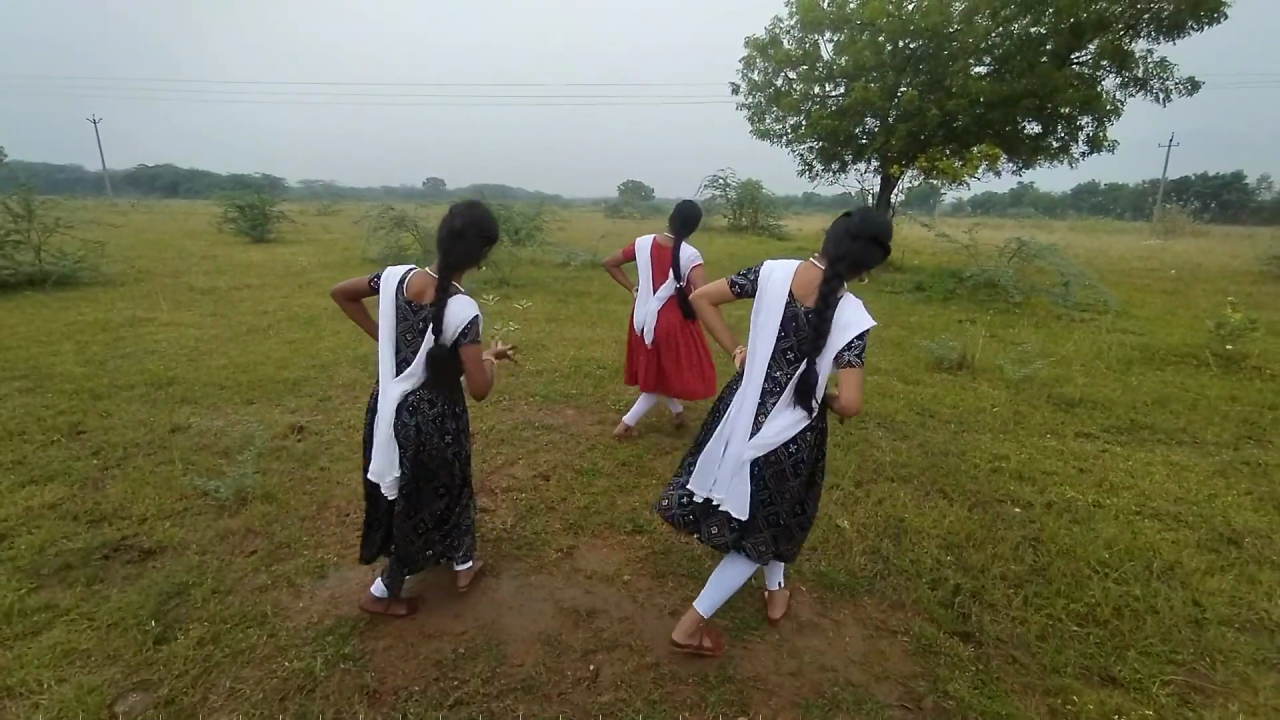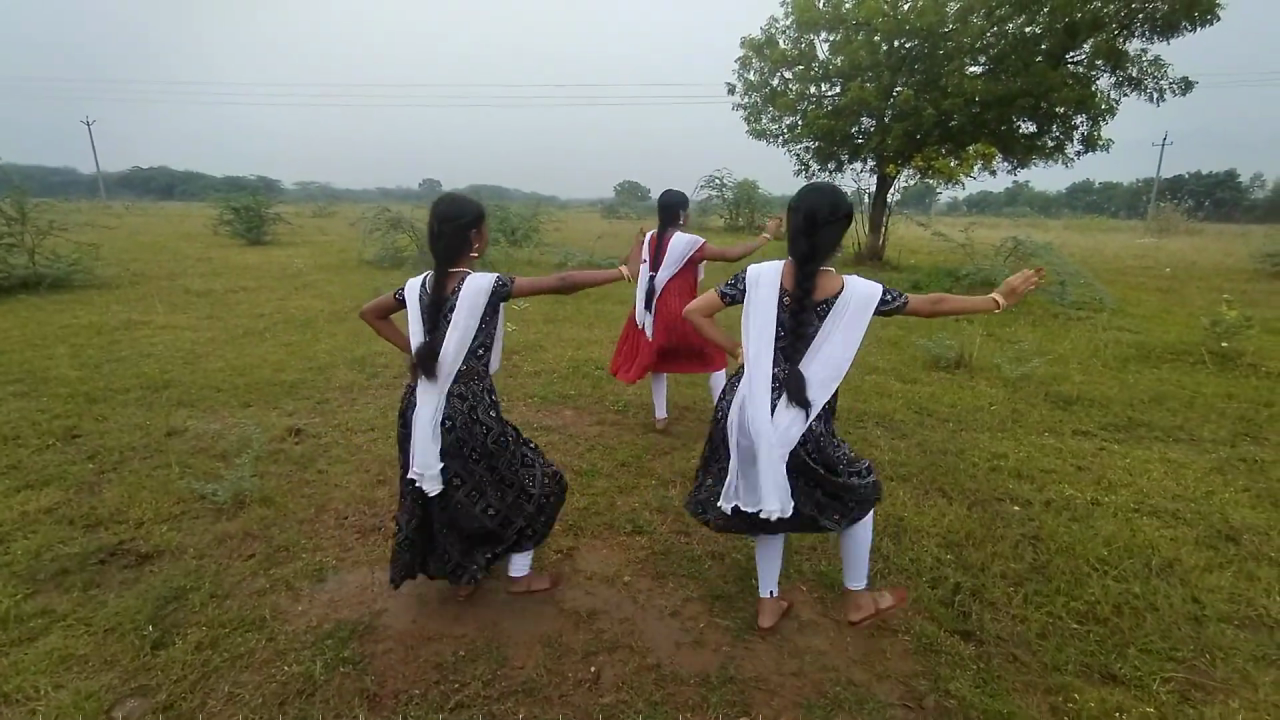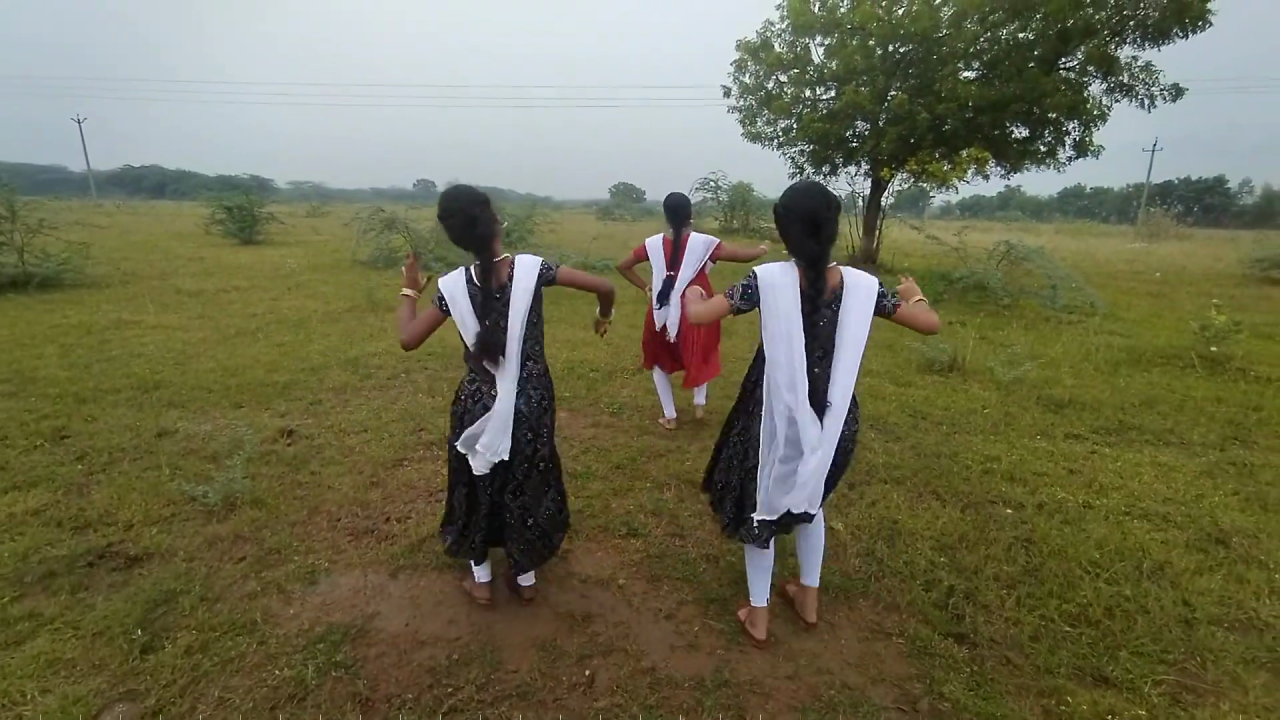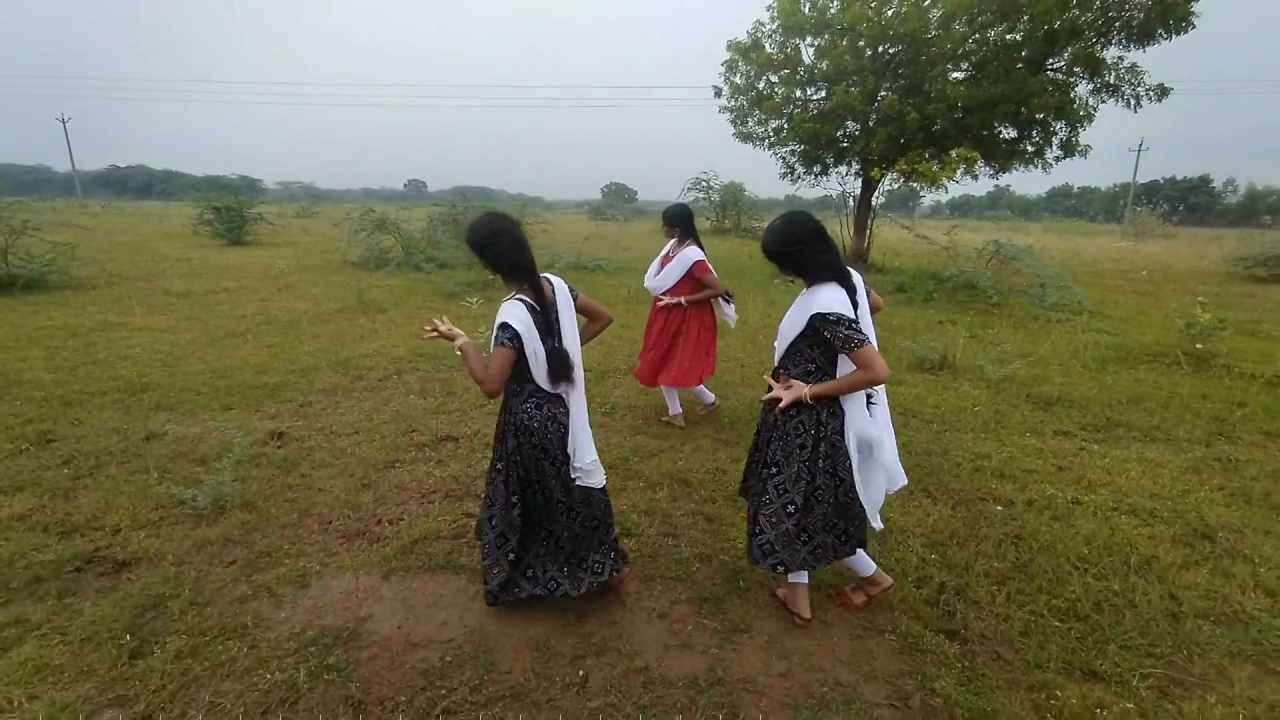
dt=0.5s
person 1, frame 1
left shoulder: (774, 272)
right shoulder: (852, 318)
left elbow: (701, 298)
right elbow: (848, 405)
left wrist: (735, 350)
right wrist: (824, 397)
left hip: (746, 411)
right hip: (793, 432)
left knee: (760, 513)
right knee: (765, 525)
left ankle: (776, 591)
right ankle: (692, 624)
person 1, frame 2
left shoulder: (759, 276)
right shoulder: (856, 293)
left elbow: (692, 312)
right elbow: (930, 304)
left wrist: (740, 351)
right wrist: (997, 299)
left hip: (744, 411)
right hip: (797, 425)
left knee: (774, 505)
right knee: (856, 494)
left ankle: (768, 602)
right ankle: (856, 598)
person 1, frame 3
left shoulder: (769, 280)
right shoulder: (859, 284)
left elbow: (698, 315)
right elbow: (930, 323)
left wrist: (694, 299)
right wrist: (910, 295)
left hip: (776, 414)
right hip: (829, 415)
left knee: (761, 504)
right knee: (807, 496)
left ankle: (758, 614)
right ankle: (807, 590)
person 1, frame 4
left shoulder: (826, 308)
right shoulder: (846, 281)
left elbow: (878, 371)
right elbow: (874, 305)
left wrist: (812, 389)
left hip: (812, 419)
right hip: (816, 415)
left knee: (808, 511)
right knee: (804, 506)
left ankle: (872, 576)
right ankle: (798, 590)
person 2, frame 1
left shoulder: (396, 277)
right shoulder: (464, 311)
left elbow: (340, 293)
right elbow: (479, 388)
right wrist: (491, 357)
left hip: (391, 406)
right hip: (435, 416)
left knee: (408, 493)
right knee: (435, 494)
left ankle: (463, 563)
right ankle: (381, 592)
person 2, frame 2
left shoulder: (418, 287)
right shoulder: (485, 287)
left elbow: (369, 313)
right elbow: (560, 284)
right wrist: (623, 272)
left hip: (421, 408)
right hip: (467, 409)
left knee: (441, 493)
right knee: (532, 484)
left ankle: (465, 572)
right ankle: (520, 573)
person 2, frame 3
left shoulder: (454, 285)
right shoulder: (531, 267)
left elbow: (409, 338)
right elbow: (604, 288)
left wrist: (409, 291)
right wrist: (604, 314)
left hip: (481, 399)
right hip: (532, 395)
left knee: (476, 486)
right knee: (530, 484)
left ankle: (480, 580)
right ankle: (524, 578)
person 2, frame 4
left shoulder: (512, 315)
right shoulder: (555, 285)
left elbow: (491, 385)
right elbow: (602, 318)
left wrist: (460, 340)
left hip: (530, 419)
right hip: (565, 411)
left knee: (526, 502)
right knee: (565, 493)
person 3, frame 1
left shoulder: (644, 243)
right shoulder: (691, 255)
left elbow: (609, 263)
left wrist: (633, 288)
left hip: (645, 318)
right hip: (674, 321)
left knee: (655, 370)
right knee: (668, 374)
left ankle: (677, 411)
right ankle: (627, 423)
person 3, frame 2
left shoulder: (648, 240)
right shoulder: (689, 243)
left elbow: (634, 268)
right elbow: (733, 254)
right wrist: (766, 236)
left hip: (652, 311)
right hip: (678, 313)
left knee: (659, 363)
right knee: (714, 358)
left ankle: (660, 417)
person 3, frame 3
left shoulder: (653, 243)
right shoulder: (704, 242)
left elbow: (622, 266)
right elbow: (747, 257)
left wrist: (645, 286)
right wrist: (762, 251)
left hip: (663, 312)
left knee: (659, 362)
right knee: (698, 359)
left ankle: (670, 416)
right ankle: (699, 402)
person 3, frame 4
left shoulder: (692, 257)
right shoulder: (674, 245)
left elbow: (720, 288)
left wrist: (683, 300)
left hip: (686, 318)
right hip: (667, 316)
left knee: (679, 367)
right knee: (667, 365)
left ankle: (709, 399)
right ankle: (675, 412)
